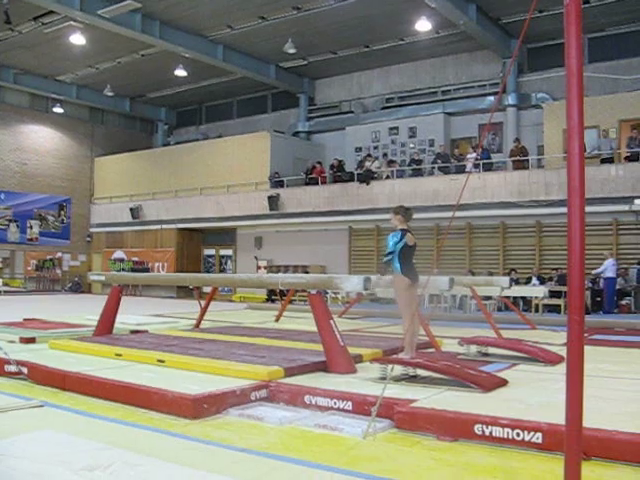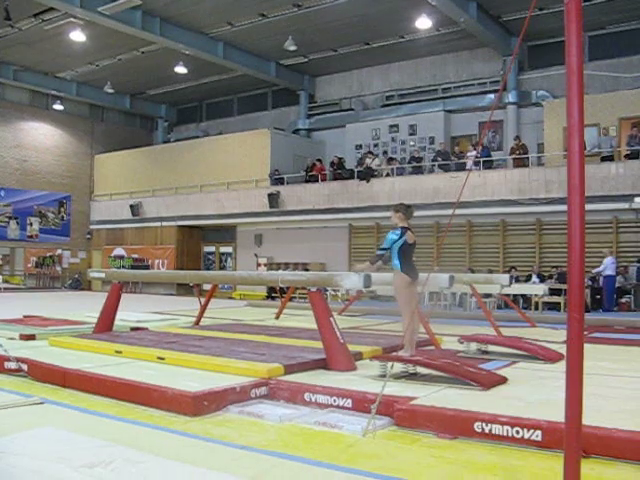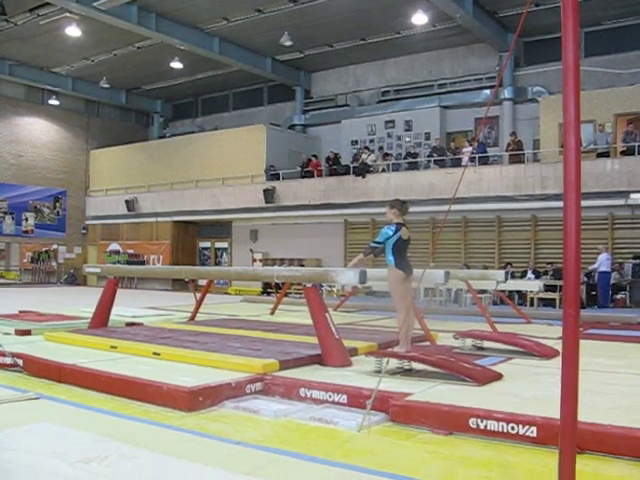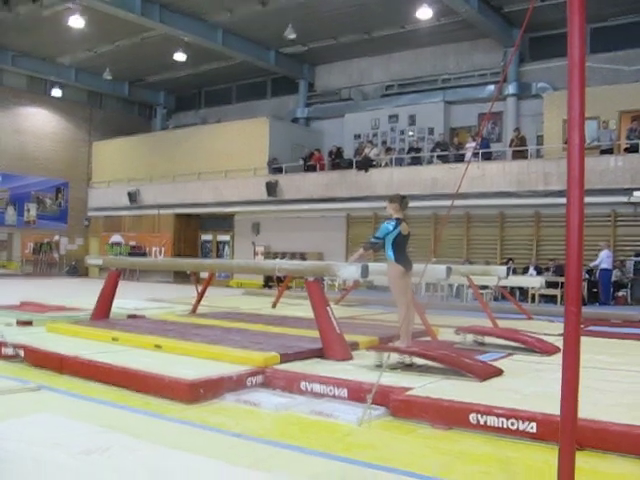
dt=0.2s
person 1, frame 1
left shoulder: (396, 235)
right shoulder: (410, 235)
left elbow: (388, 257)
left hip: (402, 277)
right hip: (411, 275)
left knee: (407, 315)
right knee: (412, 314)
left ankle: (407, 351)
right ankle: (411, 349)
person 1, frame 2
left shoulder: (396, 233)
right shoulder: (409, 233)
left elbow: (382, 251)
left wrist: (366, 265)
right wrist: (374, 265)
left hip: (402, 274)
right hip: (411, 273)
left knee: (406, 313)
right knee: (412, 312)
left ankle: (407, 348)
right ankle: (411, 347)
person 1, frame 3
left shoulder: (390, 229)
right shoulder: (404, 229)
left elbow: (375, 245)
right elbow: (385, 248)
left wrist: (358, 259)
right wrist: (365, 258)
left hip: (396, 270)
right hip: (405, 269)
left knee: (401, 309)
right knee: (408, 308)
left ankle: (402, 345)
right ankle: (407, 343)
person 1, frame 4
left shoulder: (390, 224)
right shoulder: (403, 224)
left elbow: (375, 241)
right elbow: (385, 243)
left wrist: (359, 254)
right wrist: (366, 252)
left hip: (396, 265)
right hip: (405, 264)
left knee: (401, 303)
right knee: (407, 303)
left ankle: (403, 339)
right ankle: (407, 338)
